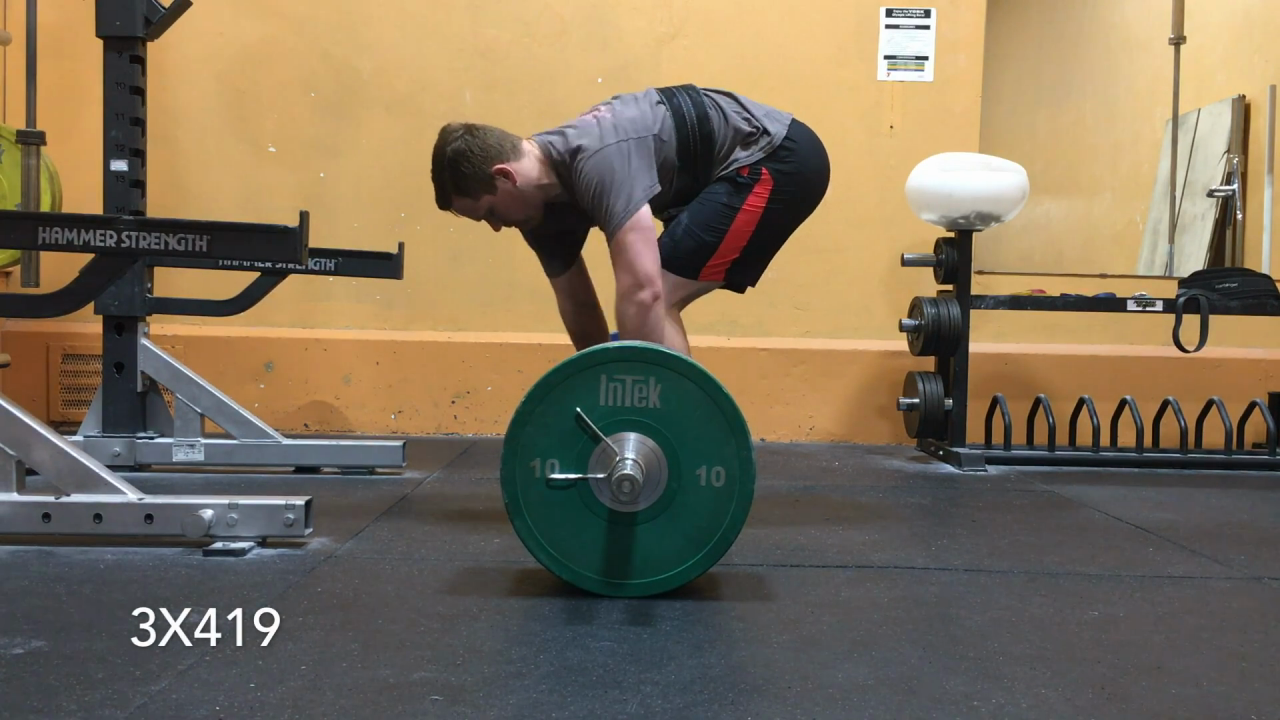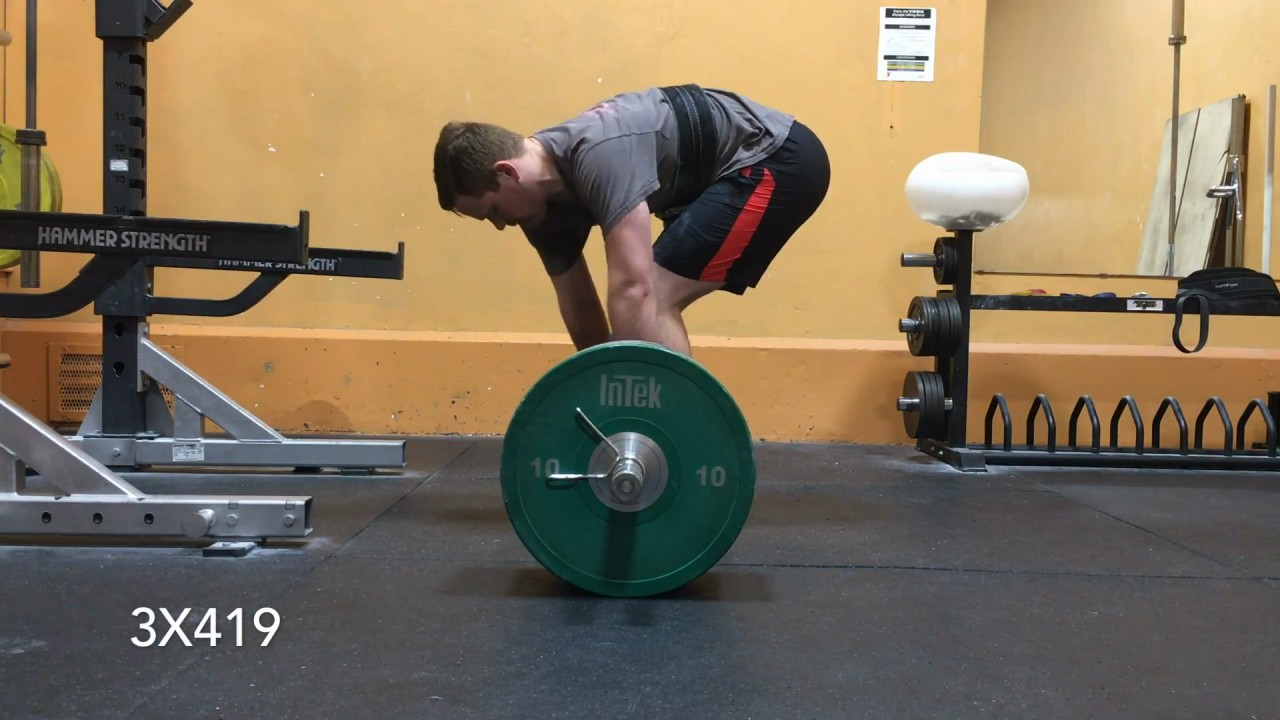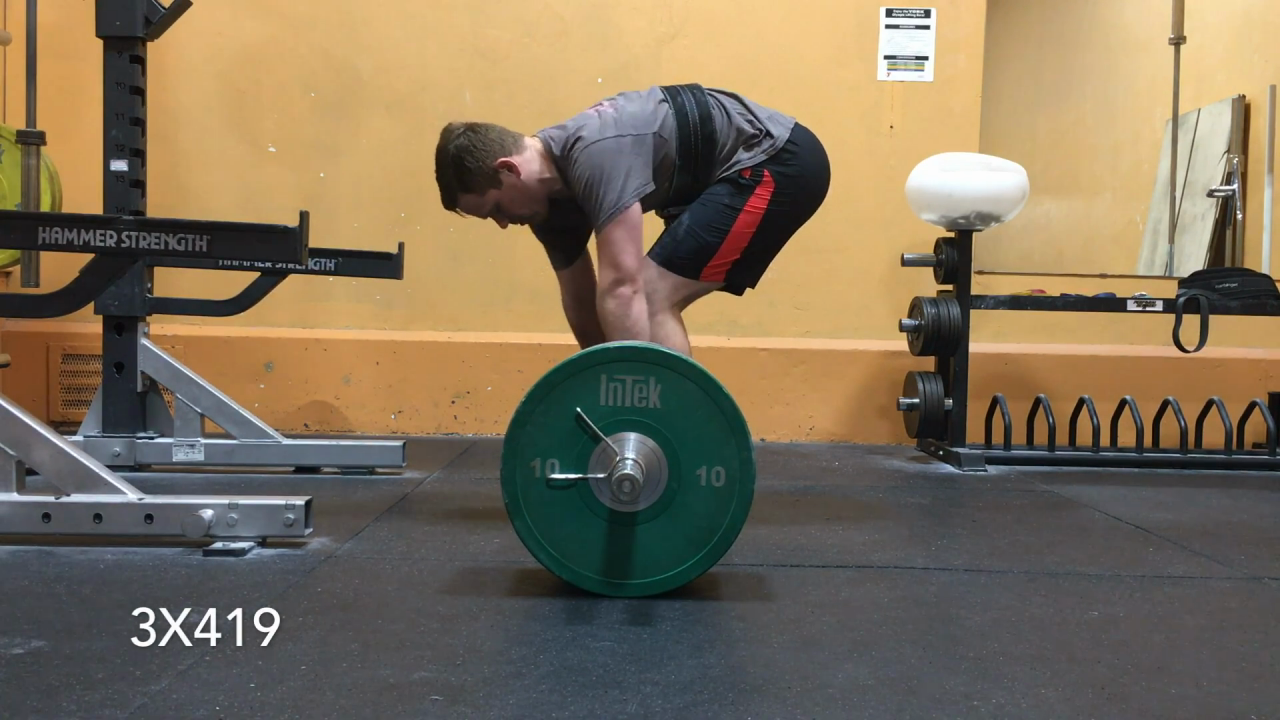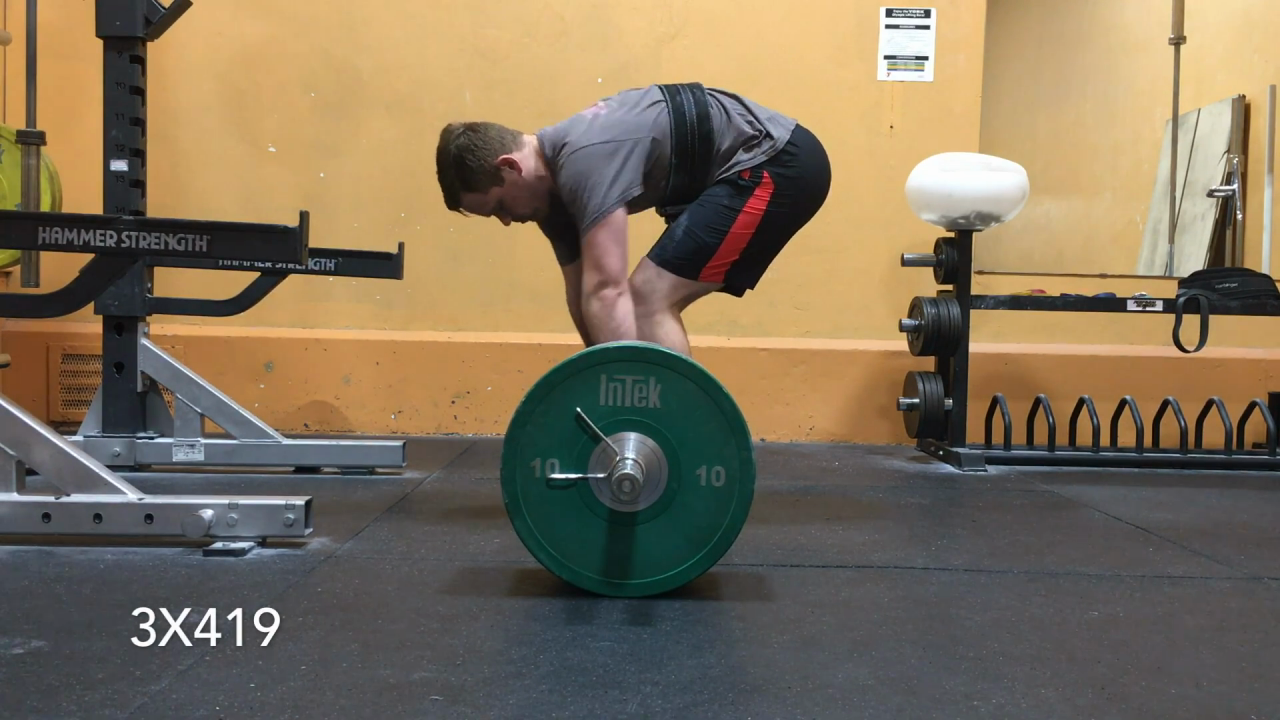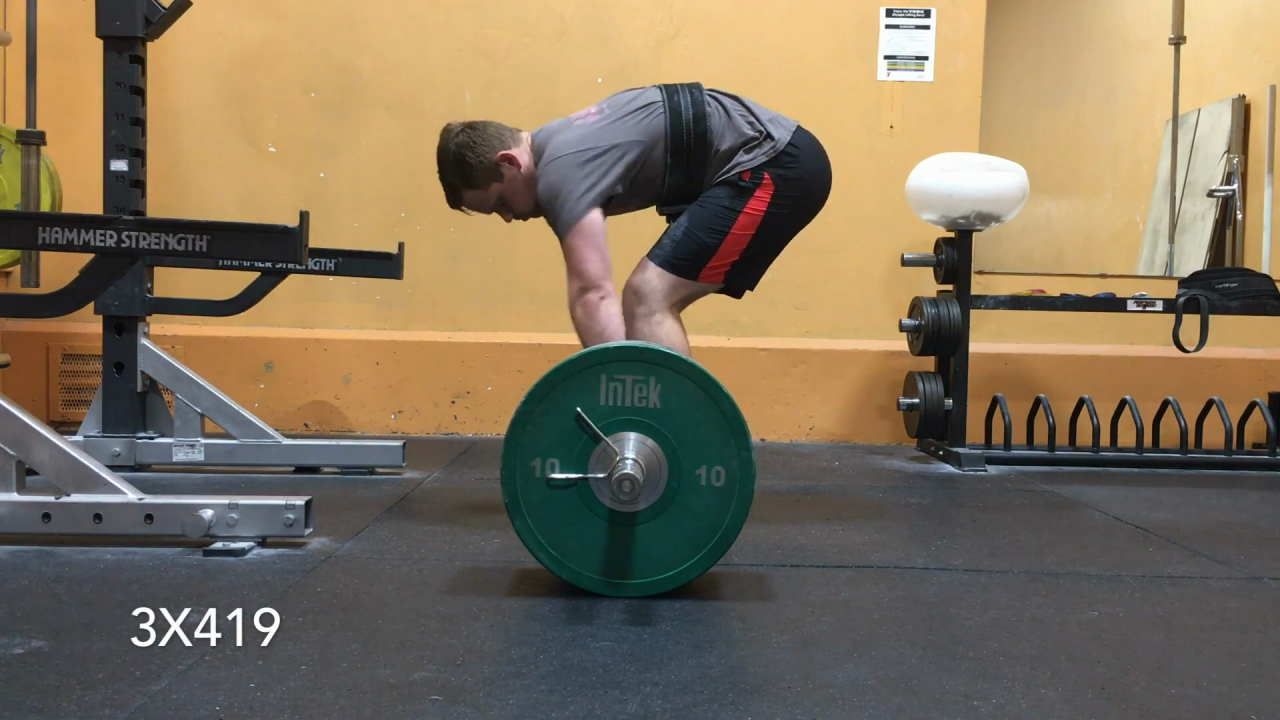
dt=0.1s
person 1, frame 1
left shoulder: (596, 161)
right shoulder: (544, 204)
left elbow: (642, 292)
right elbow: (578, 305)
left hip: (777, 158)
right hip: (765, 161)
left knee: (656, 303)
right knee: (657, 308)
person 1, frame 2
left shoulder: (597, 156)
right shoulder: (545, 202)
left elbow: (633, 288)
right elbow: (579, 303)
left hip: (778, 159)
right hip: (763, 163)
left knee: (655, 303)
right knee: (656, 306)
person 1, frame 3
left shoulder: (594, 156)
right shoulder: (553, 194)
left elbow: (621, 288)
right elbow: (582, 297)
left hip: (778, 160)
right hip: (769, 162)
left knee: (654, 299)
right knee: (656, 302)
person 1, frame 4
left shoulder: (582, 161)
right shoulder: (553, 191)
left elbow: (607, 290)
right elbow: (589, 293)
left hip: (778, 162)
right hip: (769, 163)
left knee: (651, 300)
right knee: (655, 301)
person 1, frame 5
left shoulder: (562, 170)
right shoulder: (564, 160)
left elbow: (592, 293)
right elbow: (595, 291)
left hip: (776, 165)
right hip: (777, 162)
left knee: (649, 299)
right knee: (653, 301)
